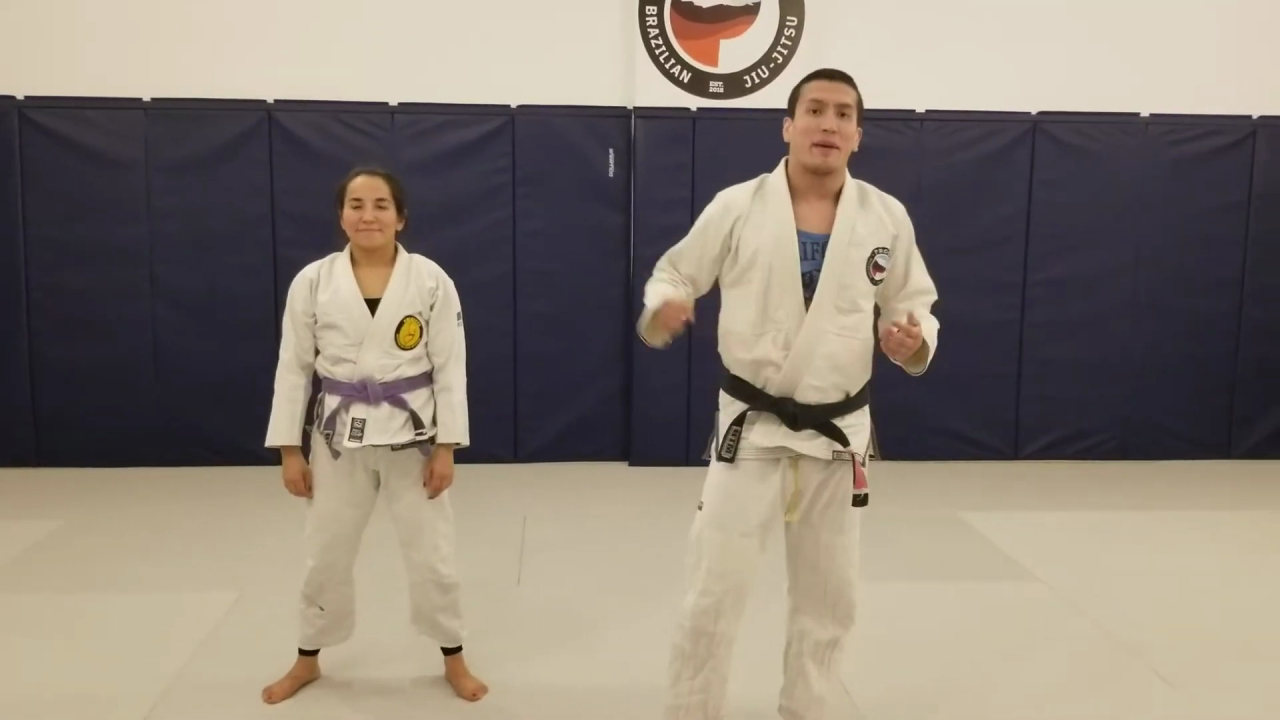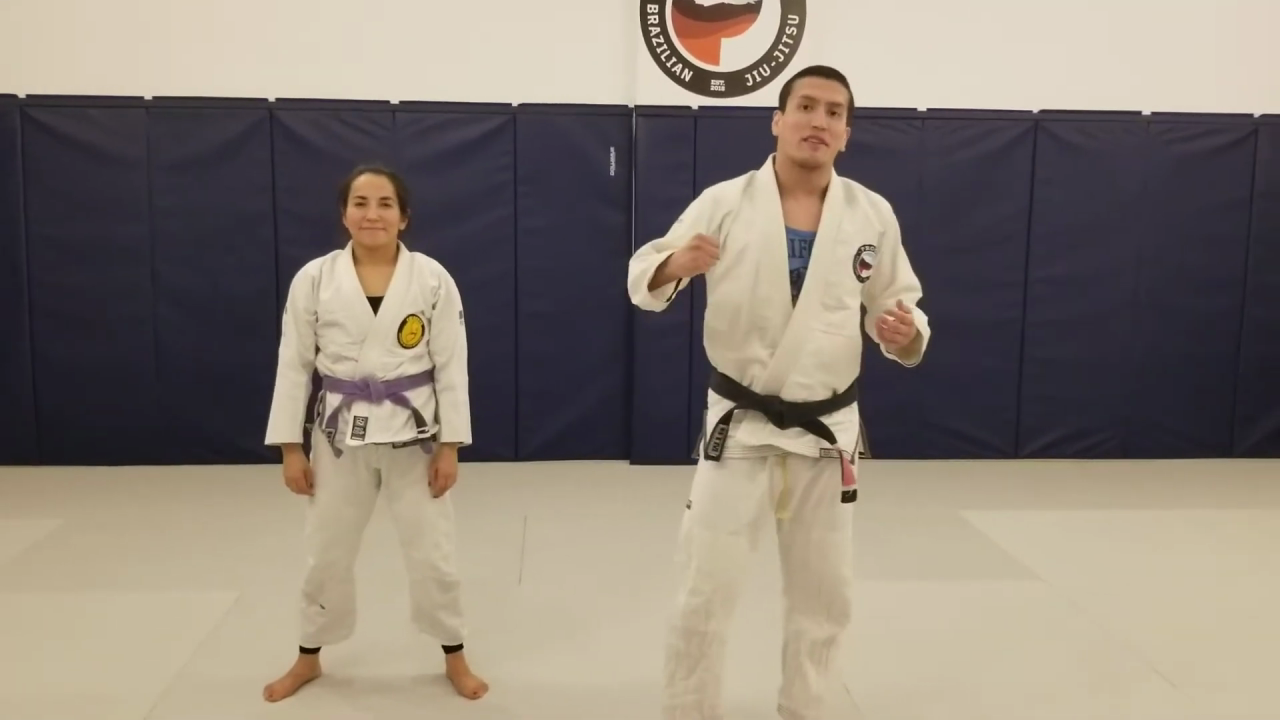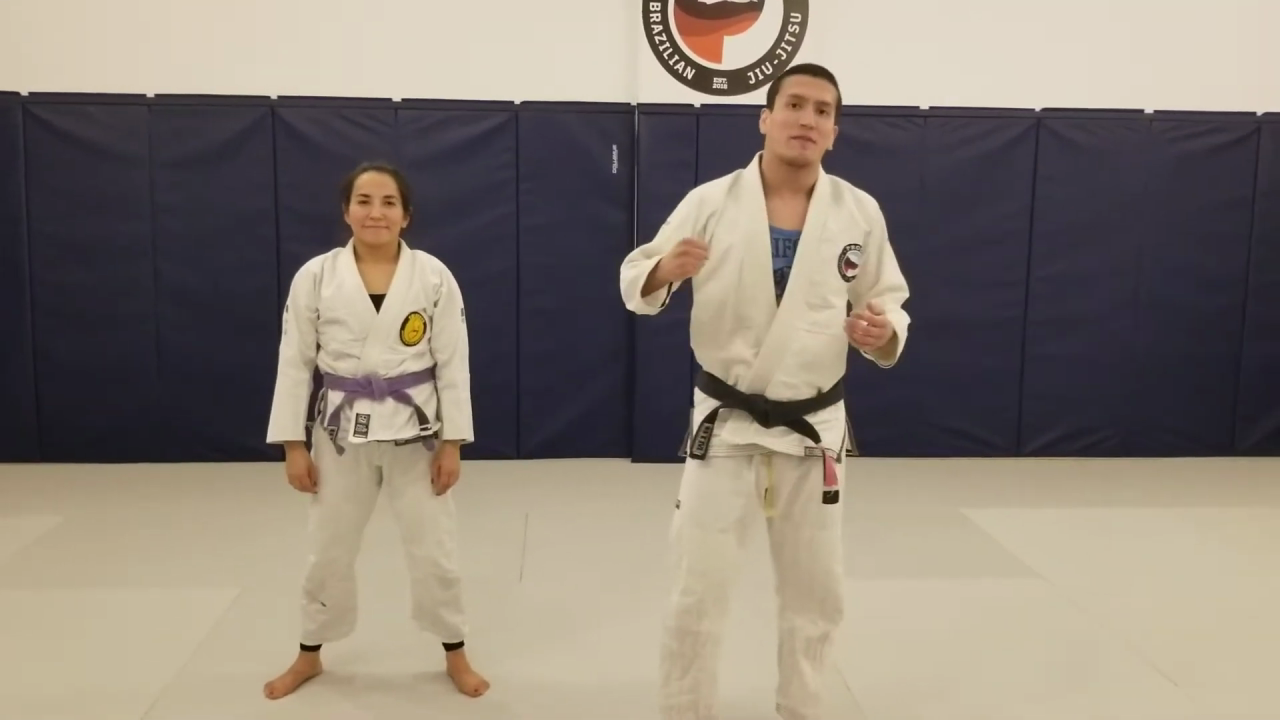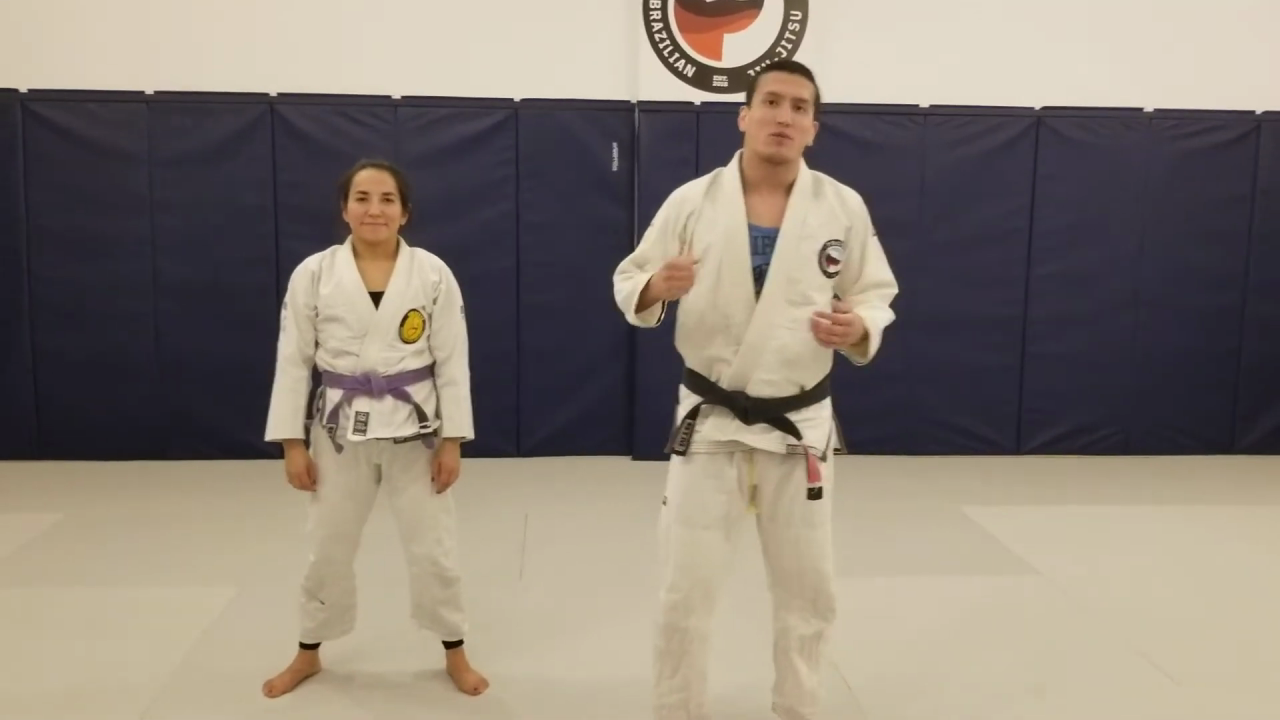
dt=0.2s
person 1, frame 1
left shoulder: (887, 216)
right shoulder: (736, 207)
left elbow: (910, 302)
right elbow: (679, 278)
left wrist: (917, 341)
right wrist: (660, 307)
left hip: (839, 433)
right hip: (753, 428)
left knee: (828, 595)
right knee: (713, 593)
person 1, frame 2
left shoulder: (872, 213)
right shoulder: (723, 202)
left elbow: (896, 300)
right elbow: (645, 273)
left wrist: (909, 333)
right wrist: (672, 266)
left hip: (827, 430)
right hip: (740, 425)
left knee: (823, 593)
right knee: (705, 592)
person 1, frame 3
left shoulder: (859, 211)
right shoulder: (710, 202)
left elbow: (884, 298)
right elbow: (636, 278)
left wrist: (885, 333)
right wrist: (662, 271)
left hip: (815, 428)
right hip: (725, 424)
left knee: (815, 590)
right knee: (698, 592)
person 1, frame 4
left shoulder: (843, 206)
right shoulder: (691, 201)
left elbow: (876, 293)
right elbow: (628, 284)
left wrist: (861, 329)
right wrist: (653, 286)
left hip: (800, 425)
right hip: (710, 423)
left knee: (807, 587)
right knee: (685, 590)
person 2, frame 1
left shoulder: (430, 279)
right shoulder: (312, 281)
left elbow: (450, 367)
right elbow: (293, 367)
left wrist: (446, 447)
right wrist: (290, 449)
left hip: (411, 434)
right hip: (339, 436)
left knee: (431, 552)
right knee: (325, 553)
left ankle: (453, 658)
right ankle: (307, 659)
person 2, frame 2
left shoulder: (433, 278)
right shoulder: (313, 279)
left elbow: (452, 366)
right elbow: (294, 365)
left wrist: (450, 445)
right wrist: (290, 447)
left hip: (414, 433)
right hip: (341, 434)
left knee: (432, 551)
right knee: (326, 551)
left ankle: (455, 657)
right ankle: (308, 657)
person 2, frame 3
left shoulder: (434, 276)
right shoulder: (315, 276)
left elbow: (453, 363)
right elbow: (295, 363)
left wrist: (453, 443)
right wrist: (293, 444)
left hip: (415, 429)
right hip: (342, 431)
left knee: (434, 548)
right knee: (328, 549)
left ankle: (455, 654)
right ankle: (309, 654)
person 2, frame 4
left shoulder: (432, 273)
right shoulder: (313, 274)
left elbow: (452, 361)
right elbow: (293, 361)
left wrist: (453, 441)
right wrist: (293, 442)
left hip: (414, 427)
right hip: (341, 429)
left knee: (433, 546)
right knee: (328, 547)
left ankle: (455, 652)
right ankle: (309, 652)
